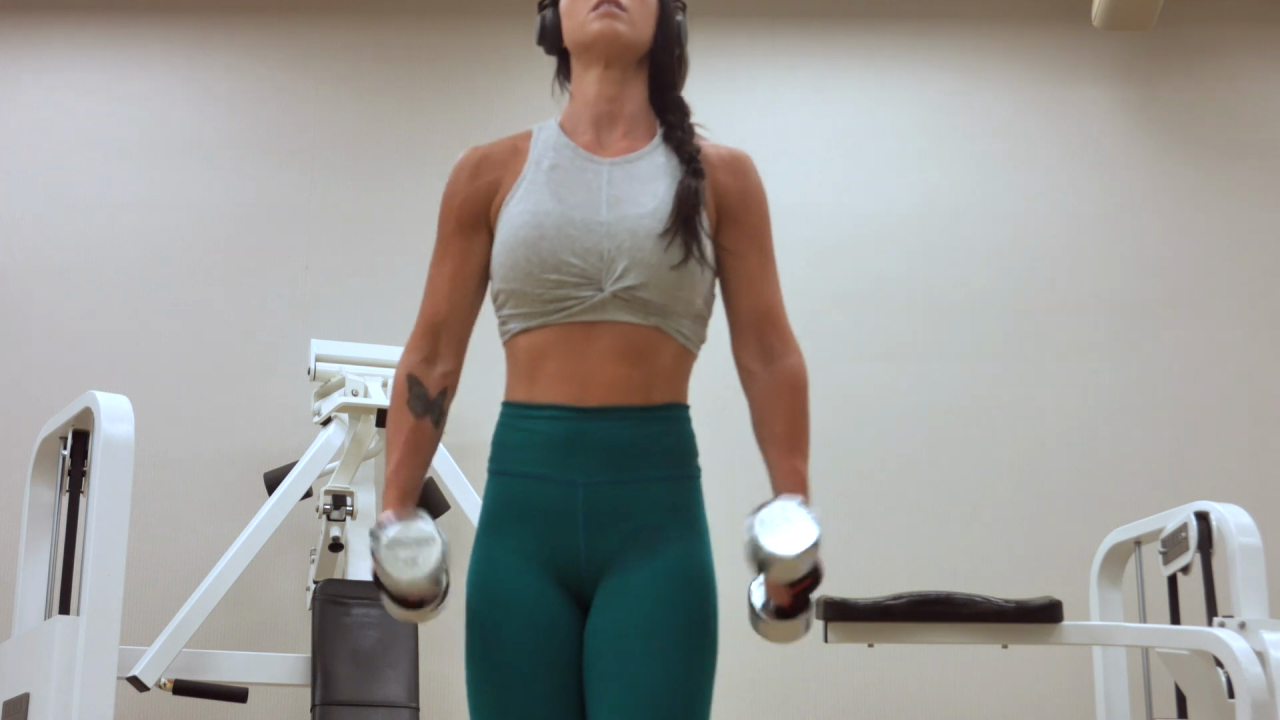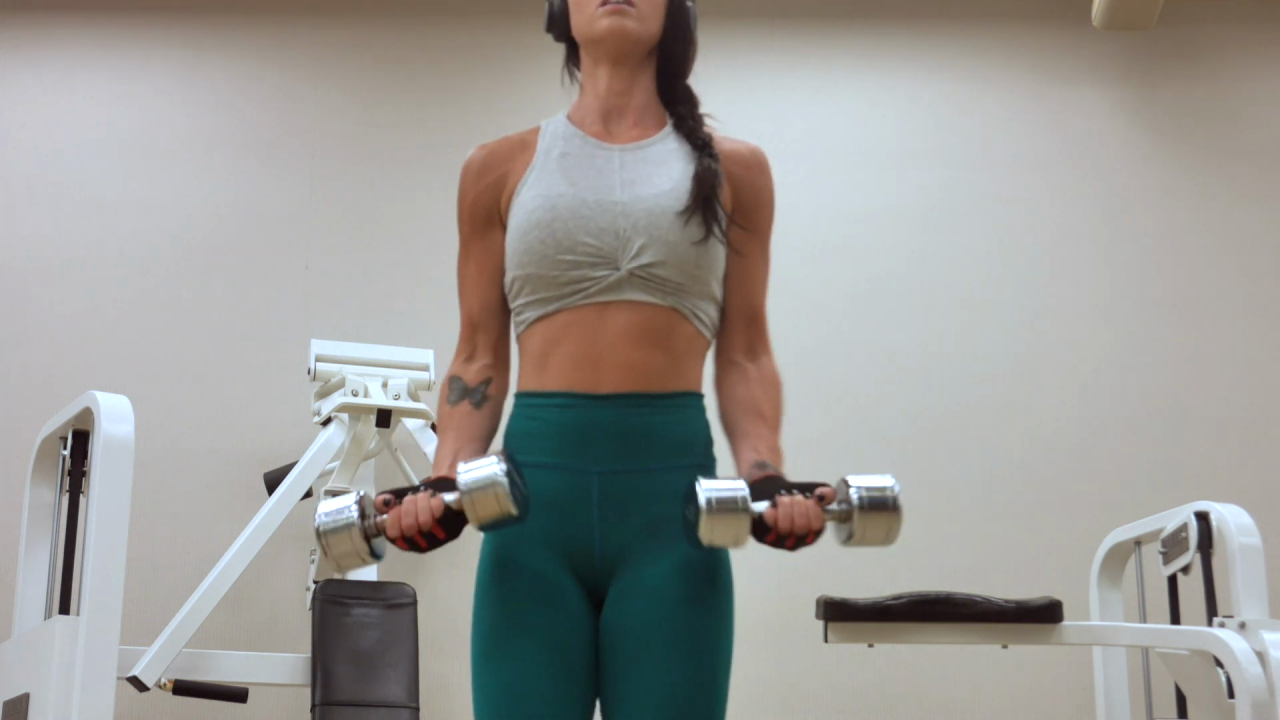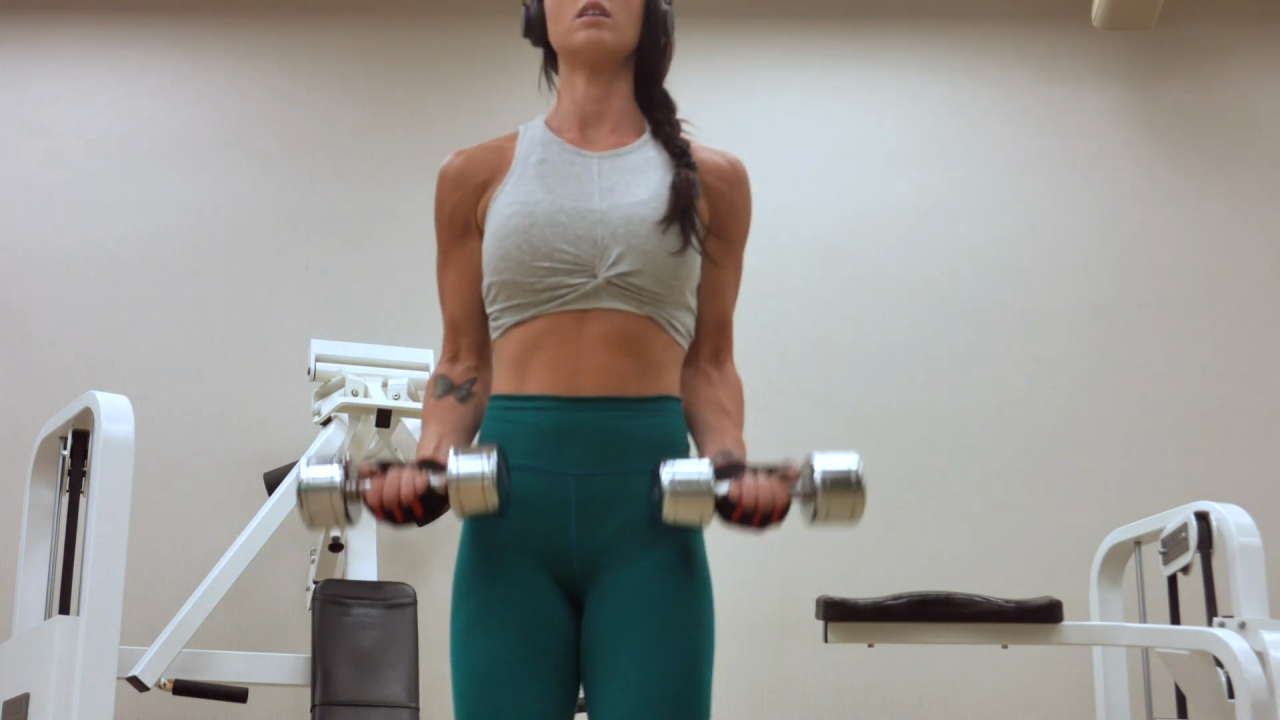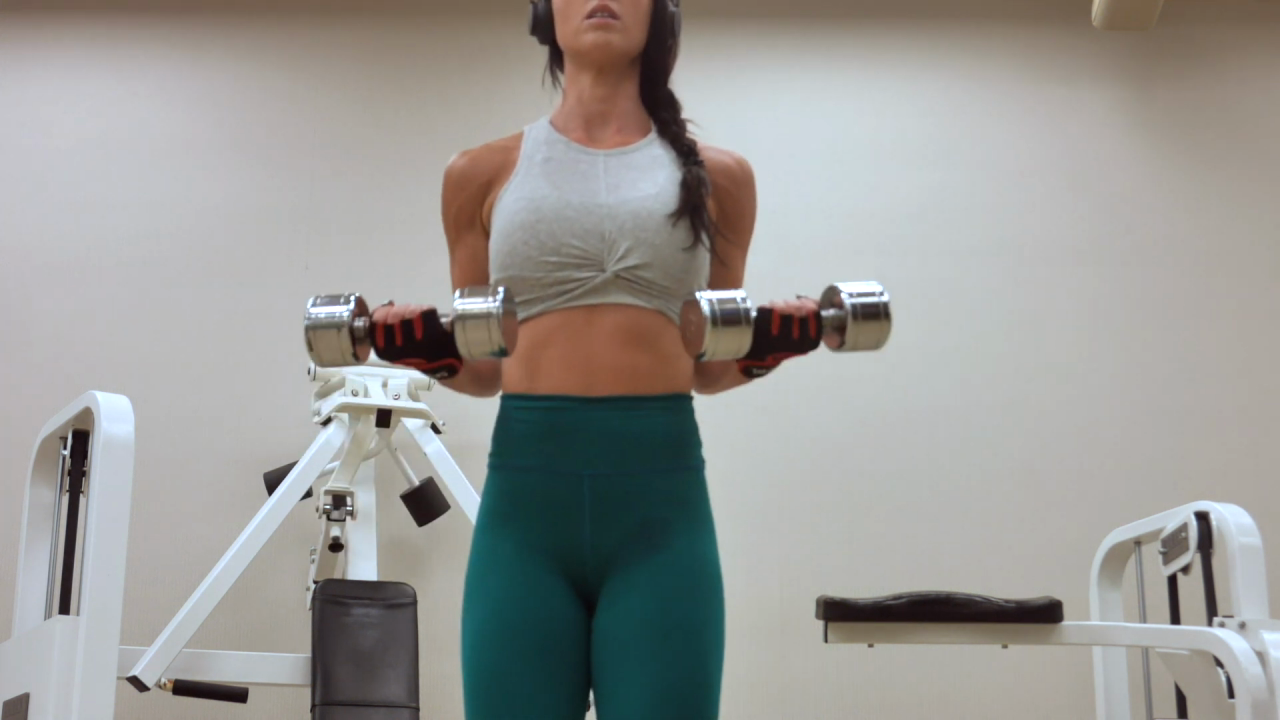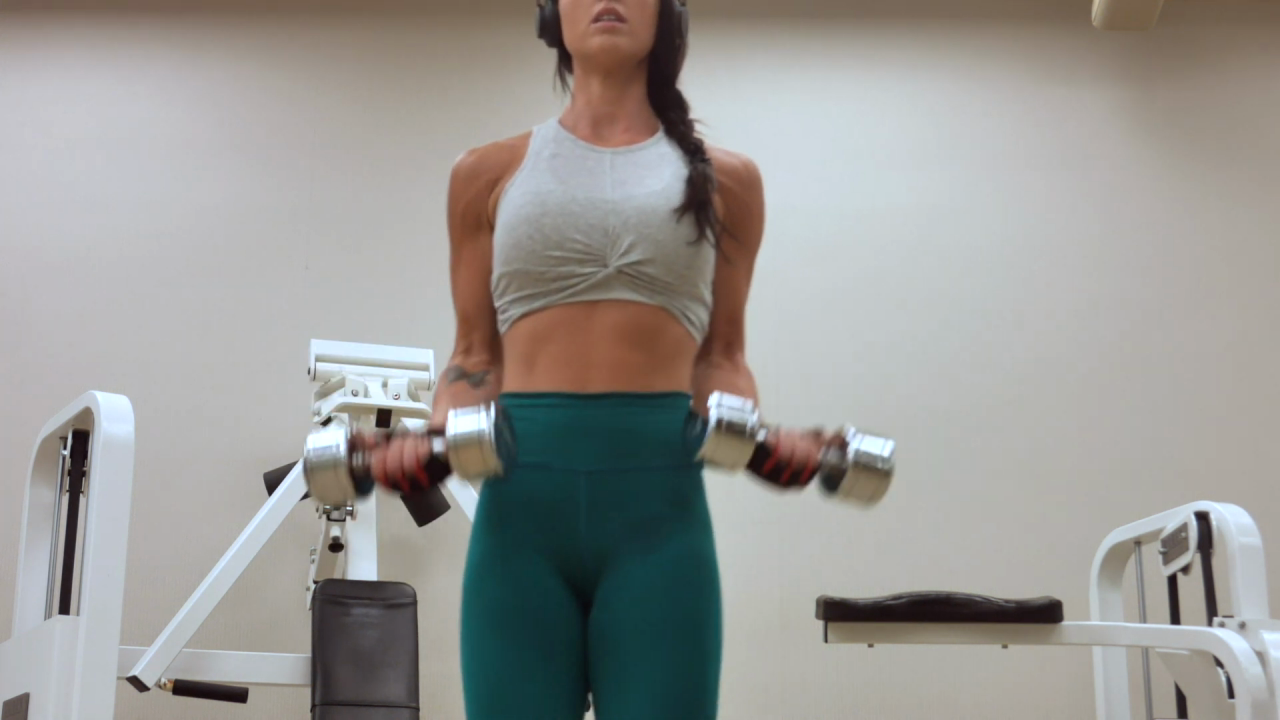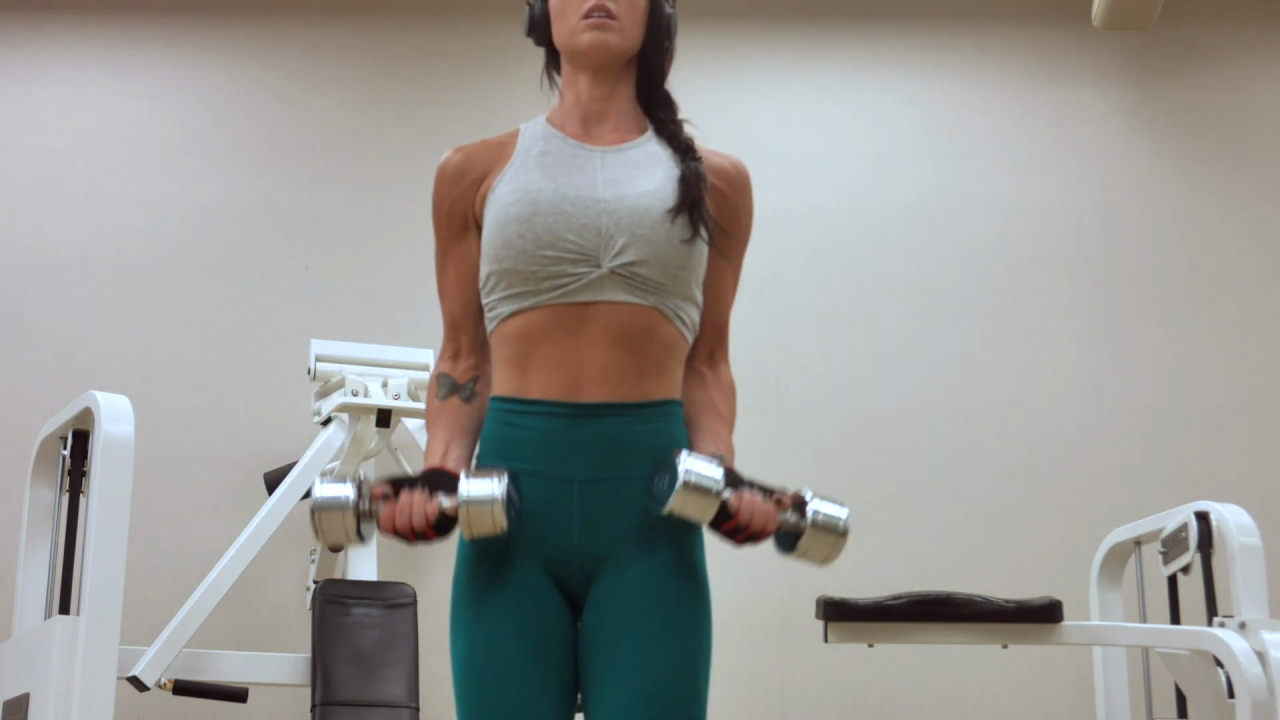
dt=0.5s
person 1, frame 1
left shoulder: (720, 176)
right shoulder: (490, 173)
left elbow: (768, 355)
right elbow: (432, 356)
right wrist: (397, 515)
left hip: (656, 507)
right hip: (523, 503)
person 1, frame 2
left shoulder: (732, 168)
right shoulder: (499, 169)
left elbow: (745, 355)
right elbow: (479, 358)
left wrist: (767, 480)
right wrist: (445, 483)
left hip: (671, 487)
right hip: (536, 486)
person 1, frame 3
left shoulder: (710, 178)
right shoulder: (476, 175)
left elbow: (709, 361)
right elbow: (464, 359)
left wrist: (731, 467)
right wrist: (429, 464)
left hip: (649, 501)
right hip: (512, 498)
person 1, frame 4
left shoulder: (716, 177)
right shoulder: (481, 174)
right elbow: (481, 361)
left wrist: (761, 350)
right wrist: (434, 353)
left hip: (661, 498)
right hip: (524, 495)
person 1, frame 5
left shoulder: (724, 179)
right shoulder: (489, 173)
left elbow: (720, 359)
right elbow: (478, 354)
left wrist: (756, 434)
right wrist: (438, 437)
left hip: (659, 495)
right hip: (525, 494)
person 1, frame 6
left shoulder: (713, 180)
right shoulder: (475, 172)
left elbow: (705, 362)
right elbow: (463, 356)
right wrist: (437, 475)
left hip: (649, 501)
right hip: (512, 496)
